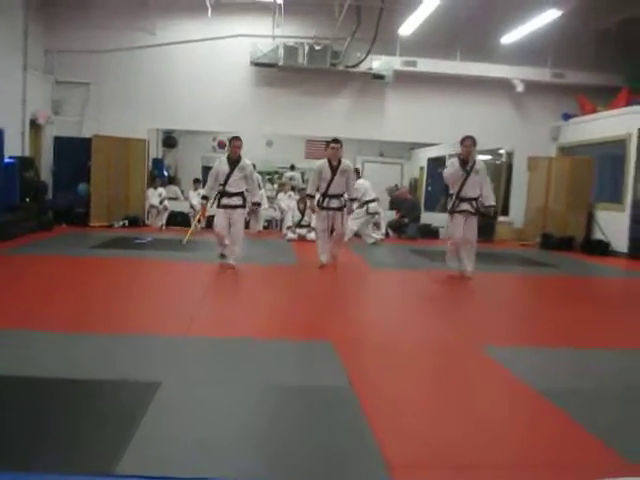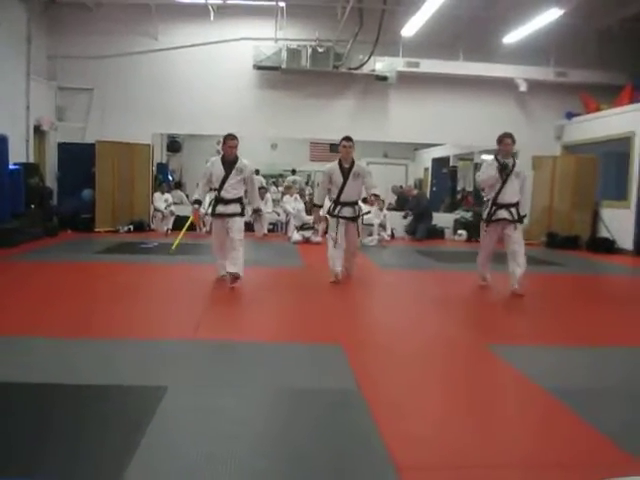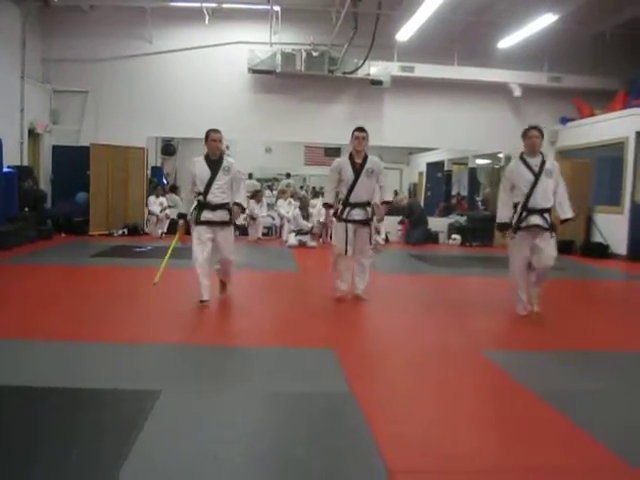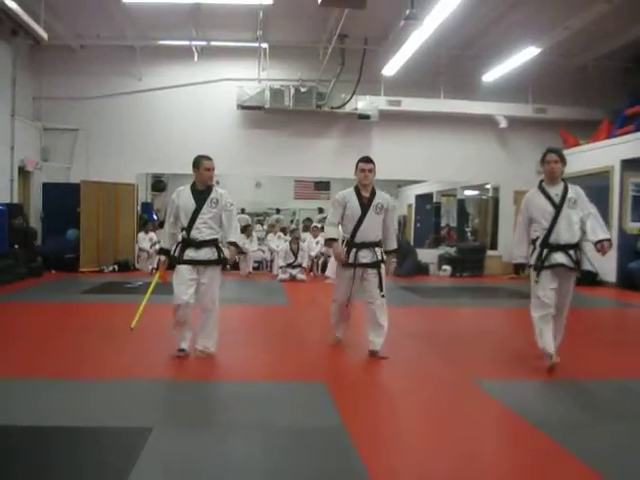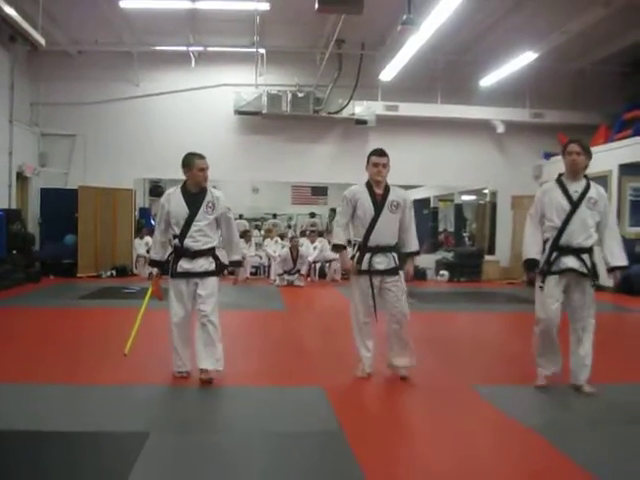
dt=0.7s
person 1, frame 1
left shoulder: (480, 165)
right shoulder: (454, 162)
left elbow: (486, 186)
right elbow: (448, 178)
left wrist: (489, 204)
right wrist: (460, 165)
left hip: (472, 205)
right hip: (456, 204)
left knee: (470, 239)
right knee: (456, 237)
left ankle: (466, 268)
right ankle: (453, 264)
person 1, frame 2
left shoulder: (519, 168)
right shoulder: (489, 164)
left elbow: (521, 192)
right elbow: (481, 181)
left wrist: (521, 213)
right wrist: (497, 171)
left hip: (513, 214)
right hip: (493, 212)
left knee: (517, 249)
right knee: (486, 247)
left ankle: (516, 283)
right ankle: (484, 276)
person 1, frame 3
left shoulder: (552, 165)
right shoulder: (513, 167)
left elbow: (559, 191)
right elbow: (505, 195)
left wrist: (565, 215)
right wrist: (503, 221)
left hip: (543, 220)
right hip: (521, 220)
left knee: (545, 261)
right knee: (519, 264)
left ankle: (532, 296)
right ankle: (523, 304)
person 1, frame 4
left shoulder: (576, 193)
right shoulder: (532, 197)
left elbow: (590, 217)
right elbow: (522, 230)
left wrist: (602, 238)
right wrist: (519, 260)
left hip: (569, 257)
right hip: (543, 258)
left knee: (561, 308)
right knee: (543, 307)
left ankle: (550, 347)
right ankle: (549, 355)
person 1, frame 5
left shoulder: (598, 193)
right shoulder: (547, 191)
left elbow: (608, 230)
right elbow: (534, 226)
left wrist: (615, 263)
right wrist: (532, 261)
left hip: (583, 263)
right hip: (552, 262)
left knee: (583, 322)
right knee: (546, 318)
left ankle: (580, 378)
right ankle: (545, 370)
person 2, frame 1
left shoulder: (246, 165)
right shoulder: (220, 163)
left elbow: (253, 185)
right elbow: (211, 181)
left wrist: (255, 202)
right wrist: (205, 199)
left hip: (238, 201)
right hip: (223, 200)
left knee: (236, 232)
right knee: (219, 229)
left ankle: (231, 259)
right ankle: (225, 249)
person 2, frame 2
left shoulder: (245, 166)
right shoulder: (213, 163)
left elbow: (252, 188)
right elbow: (204, 184)
left wrist: (256, 208)
right wrist: (196, 204)
left hip: (236, 208)
right hip: (218, 207)
left knee: (236, 241)
right knee: (219, 243)
left ankle: (234, 273)
right ankle: (223, 271)
person 2, frame 3
left shoulder: (231, 165)
right shoulder: (195, 164)
left elbow: (240, 188)
right elbow: (188, 192)
left wrist: (238, 206)
right wrist: (183, 218)
left hip: (224, 215)
right hip: (202, 215)
left knee: (225, 256)
right knee: (201, 257)
left ankle: (223, 278)
right ankle: (203, 295)
person 2, frame 4
left shoulder: (222, 196)
right shoulder: (180, 194)
left elbow: (232, 222)
right elbow: (171, 225)
left wrist: (233, 244)
right wrist: (165, 253)
left hip: (211, 254)
right hip: (186, 253)
left knee: (209, 303)
right knee: (182, 300)
left ankle: (205, 345)
right ankle: (182, 342)
person 2, frame 5
left shoulder: (217, 198)
right shoulder: (169, 198)
left elbow: (229, 232)
right elbow: (161, 233)
left wrist: (236, 263)
right wrist: (156, 265)
left hip: (207, 264)
right hip: (180, 264)
left knee: (208, 316)
right knee: (179, 317)
left ankle: (207, 367)
right ankle: (181, 365)
person 3, frame 1
left shoulder: (348, 166)
right shoulder: (320, 166)
left elbow: (350, 186)
right elbow: (313, 184)
left wrist: (351, 203)
right wrist: (311, 201)
left hip: (339, 202)
right hip: (324, 202)
left knee: (339, 231)
right knee: (322, 231)
left ankle: (333, 252)
right ankle: (323, 259)
person 3, frame 2
left shoulder: (362, 169)
right shoulder: (330, 169)
left elbow: (370, 186)
right elbow: (321, 190)
left wrist: (373, 197)
right wrist: (316, 211)
left hip: (353, 211)
right hip: (336, 210)
left knee: (352, 244)
right knee: (335, 243)
left ankle: (347, 269)
right ankle: (336, 274)
person 3, frame 3
left shoulder: (376, 164)
right shoulder: (339, 164)
left elbow: (381, 187)
right elbow: (330, 188)
left wrist: (380, 206)
right wrist: (328, 211)
left hip: (365, 213)
right hip: (345, 212)
left knee: (364, 253)
right knee: (342, 252)
left ankle: (359, 289)
right ankle: (341, 287)
person 3, frame 4
left shoulder: (385, 200)
right shoulder: (343, 197)
left elbow: (390, 229)
right elbow: (332, 223)
left wrist: (389, 255)
right wrist: (335, 247)
left hip: (374, 256)
right hip: (349, 254)
left knee: (376, 302)
right knee: (342, 298)
left ankle: (376, 346)
right ankle: (338, 333)
person 3, frame 5
left shoulder: (401, 197)
right shoulder: (353, 194)
left elbow: (408, 230)
right elbow: (340, 225)
left wrist: (410, 259)
right wrist: (343, 254)
left hip: (390, 261)
right hip: (363, 261)
left knee: (399, 313)
right knee: (363, 315)
left ankle: (399, 361)
right ankle: (365, 362)
